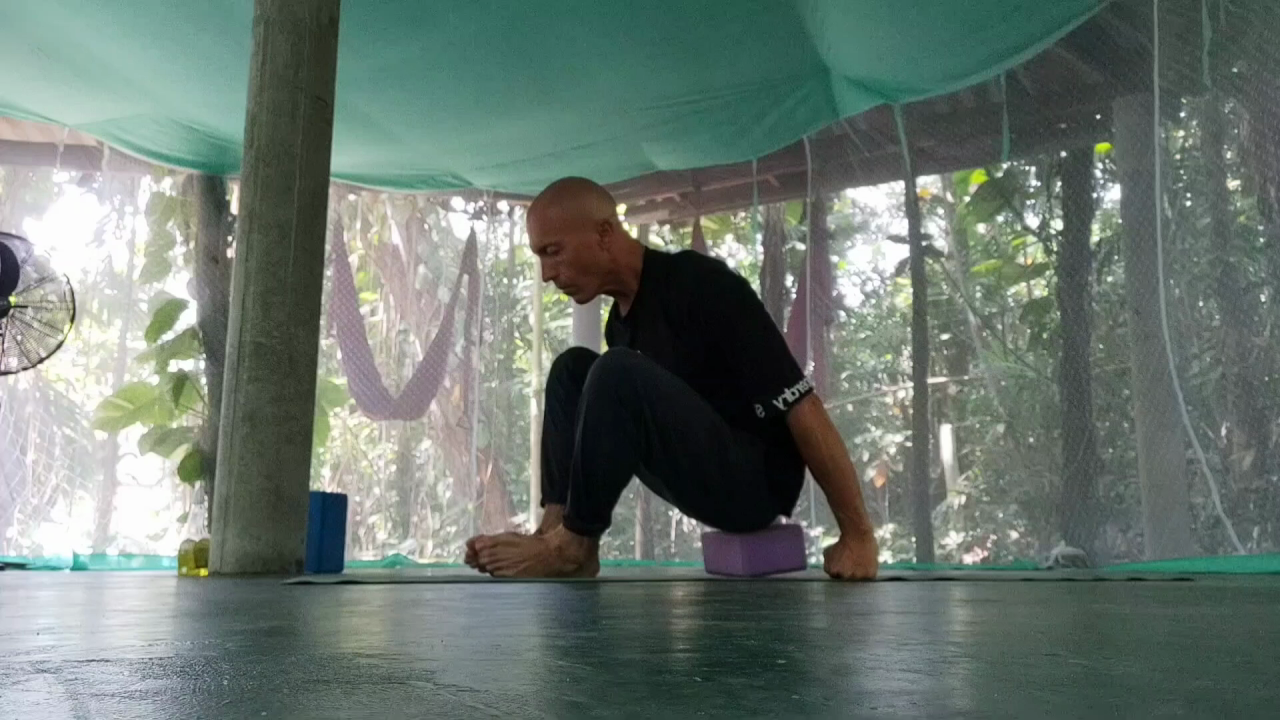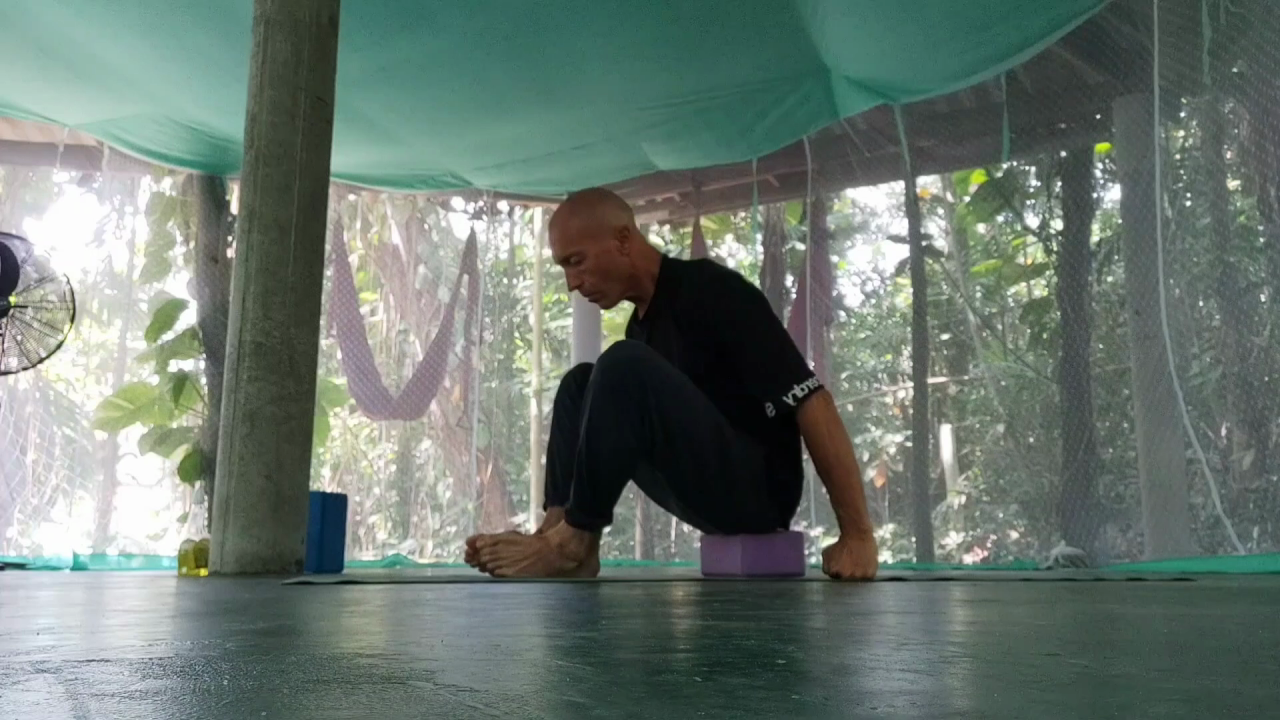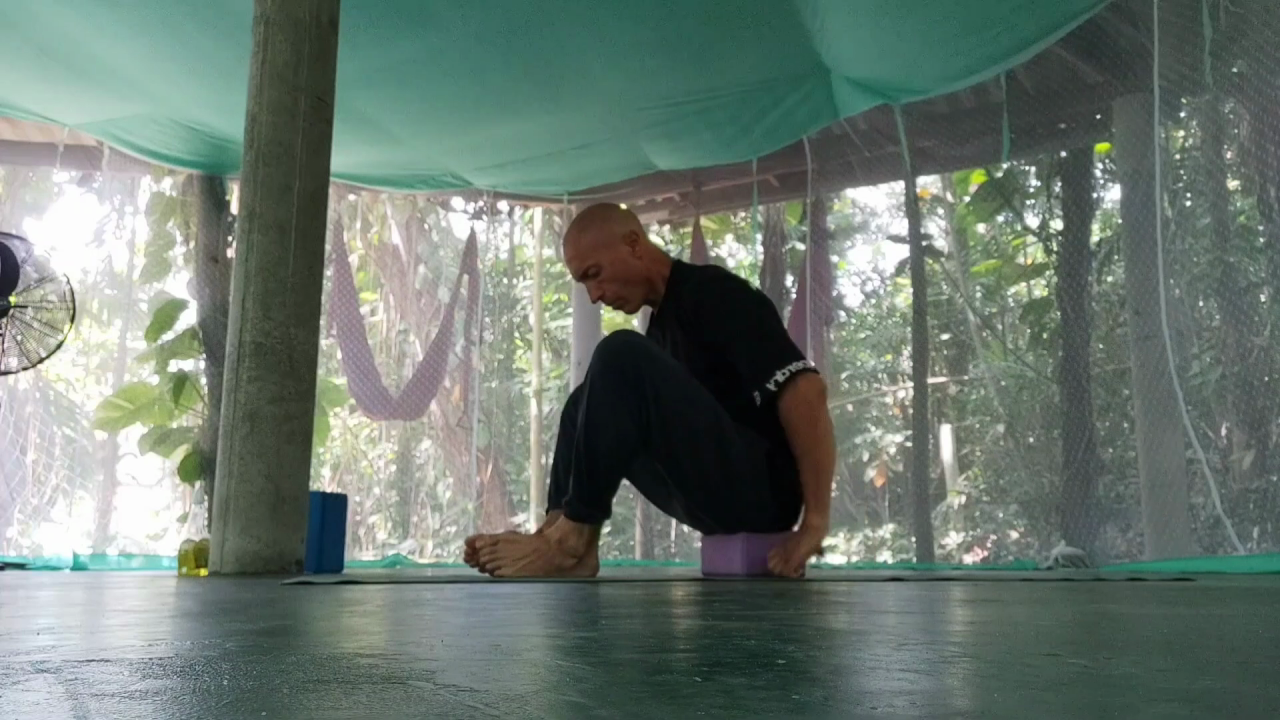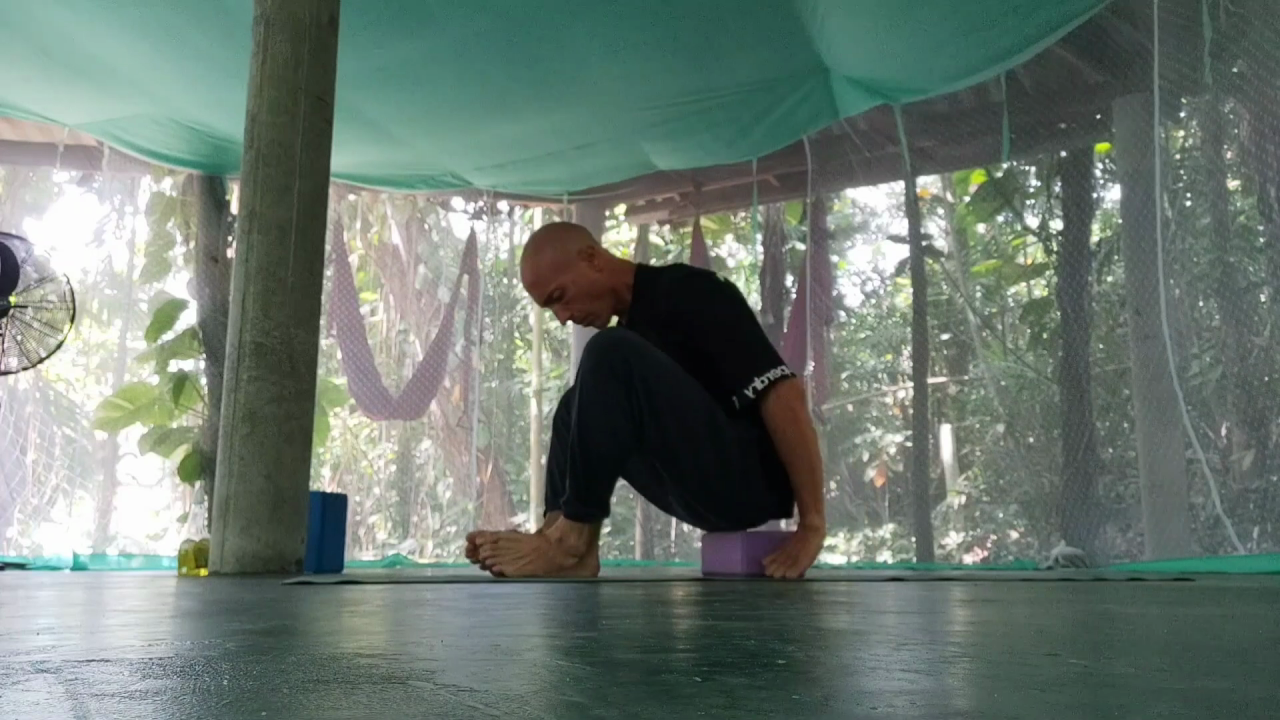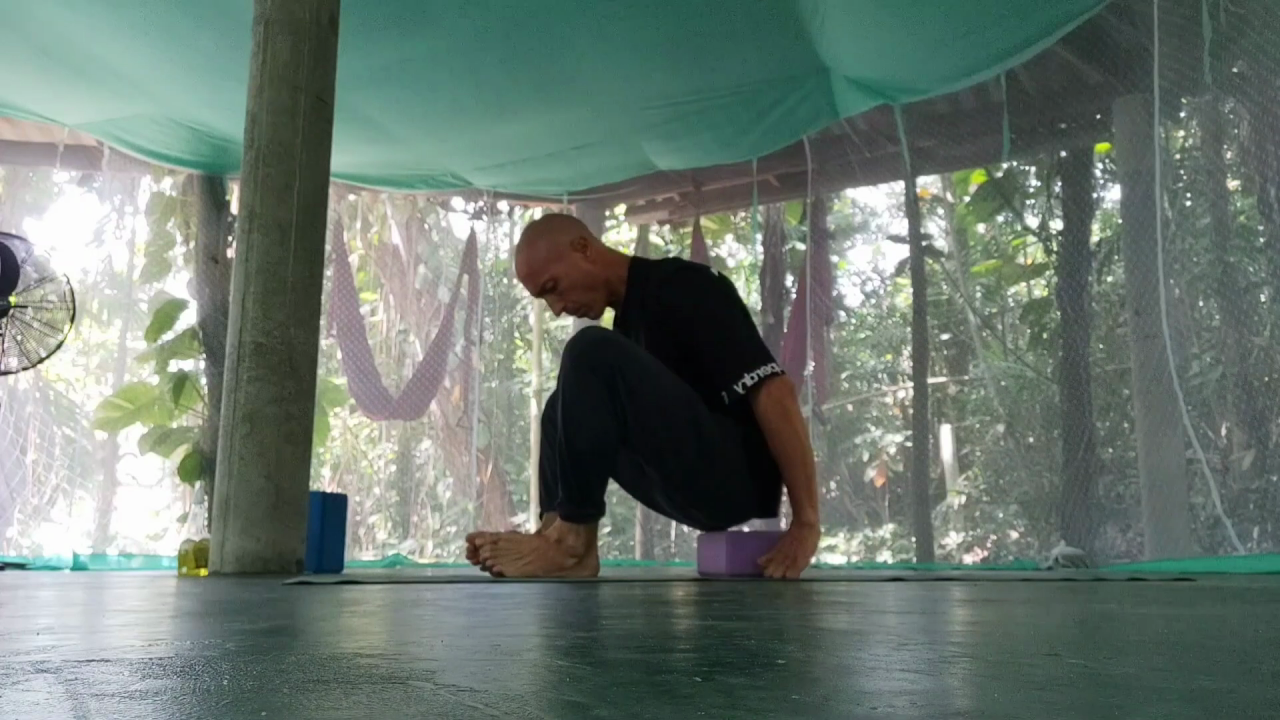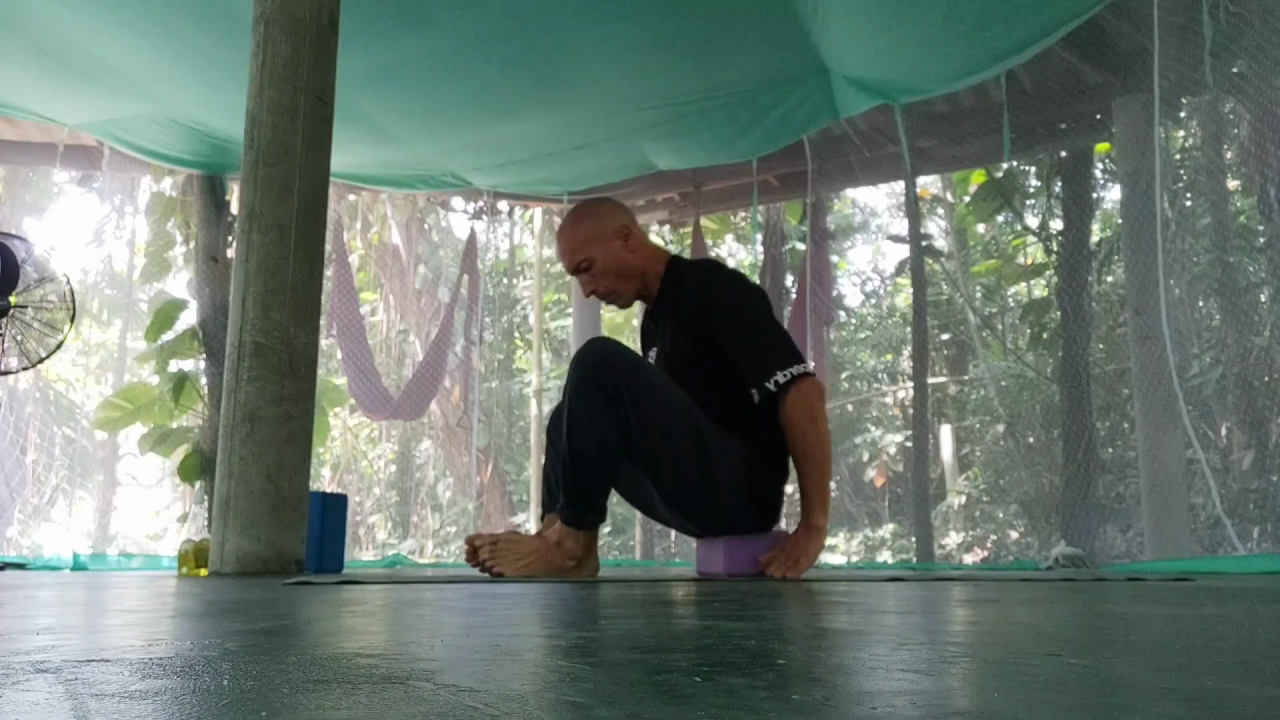
dt=0.4s
person 1, frame 1
left shoulder: (701, 288)
right shoulder: (619, 321)
left elbow: (799, 405)
left wrist: (857, 535)
left hip: (757, 484)
right hip: (704, 479)
left knee: (617, 375)
right knee: (572, 370)
left ankle: (573, 545)
right ankle: (560, 528)
person 1, frame 2
left shoulder: (712, 294)
right shoulder: (640, 325)
left elbow: (811, 401)
left wrist: (856, 534)
left hip: (757, 491)
right hip: (704, 491)
left knee: (624, 368)
right knee: (582, 384)
left ankle: (573, 542)
right ankle: (560, 528)
person 1, frame 3
left shoulder: (715, 295)
right shoulder: (661, 323)
left elbow: (805, 389)
left wrist: (814, 522)
left hip: (758, 489)
right hip: (709, 492)
left knee: (620, 357)
right knee: (591, 400)
left ankle: (573, 538)
right ankle: (560, 528)
person 1, frame 4
left shoulder: (686, 294)
right shoulder: (633, 320)
left elbow: (783, 392)
left wrist: (812, 526)
left hip: (750, 485)
right hip: (705, 491)
left knee: (610, 356)
right knee: (581, 404)
left ankle: (572, 538)
right ankle: (560, 533)
person 1, frame 5
left shoulder: (680, 288)
right shoulder: (627, 321)
left elbow: (773, 390)
left wrist: (806, 523)
left hip: (737, 480)
right hip: (694, 485)
left knee: (592, 354)
right knee: (566, 408)
left ankle: (571, 537)
right ankle: (558, 530)
person 1, frame 6
left shoulder: (712, 291)
right shoulder: (654, 324)
left elbow: (802, 390)
left wrist: (812, 528)
left hip: (740, 490)
right hip: (696, 495)
left knee: (600, 364)
right knee: (573, 415)
left ankle: (571, 541)
right ankle: (556, 534)
